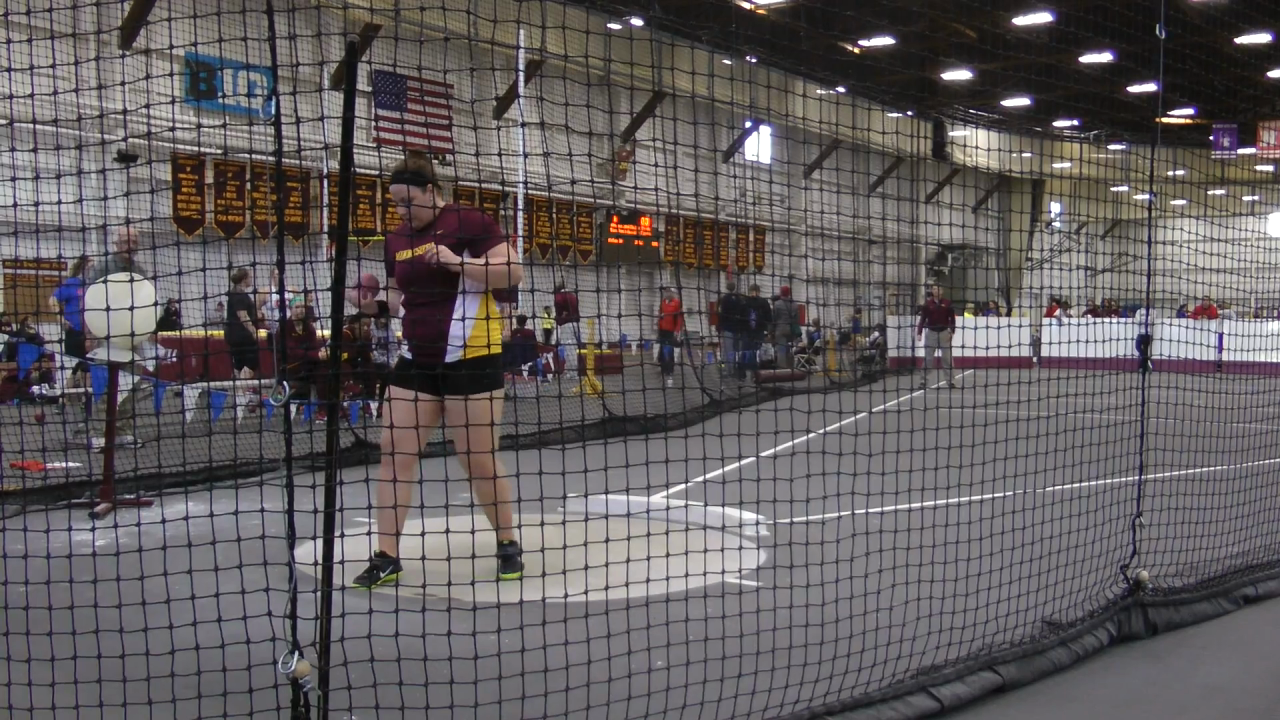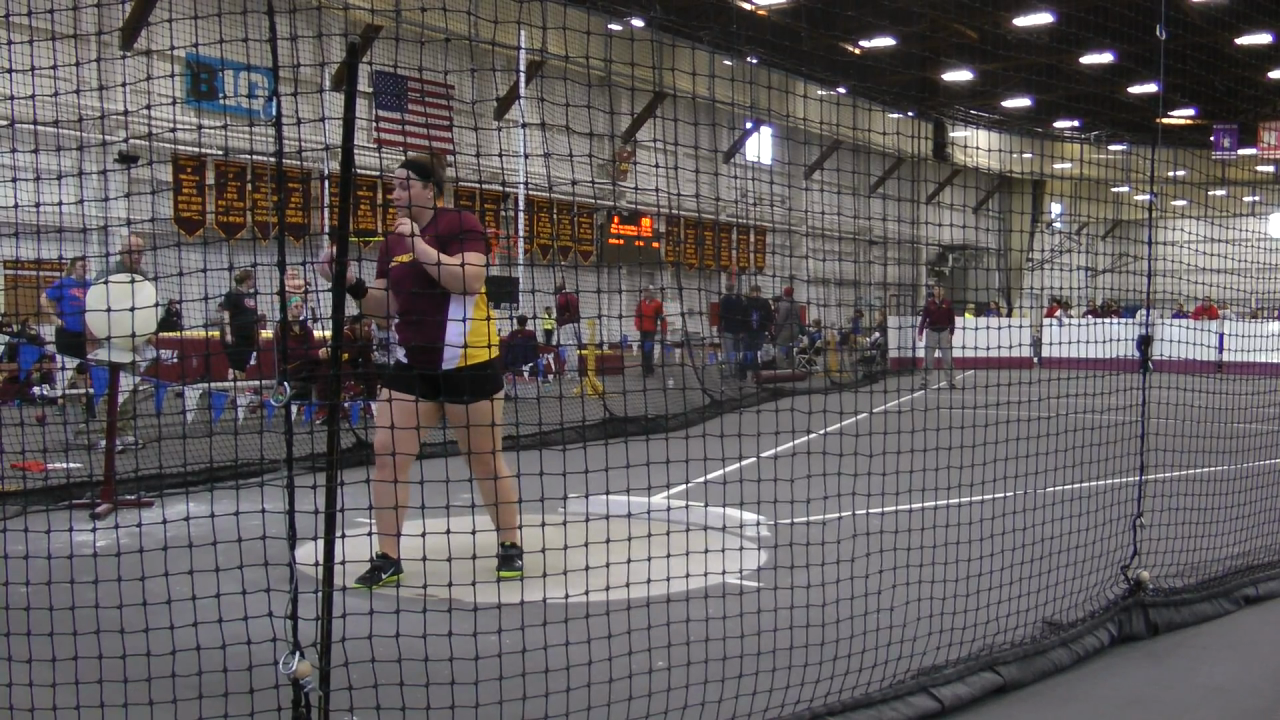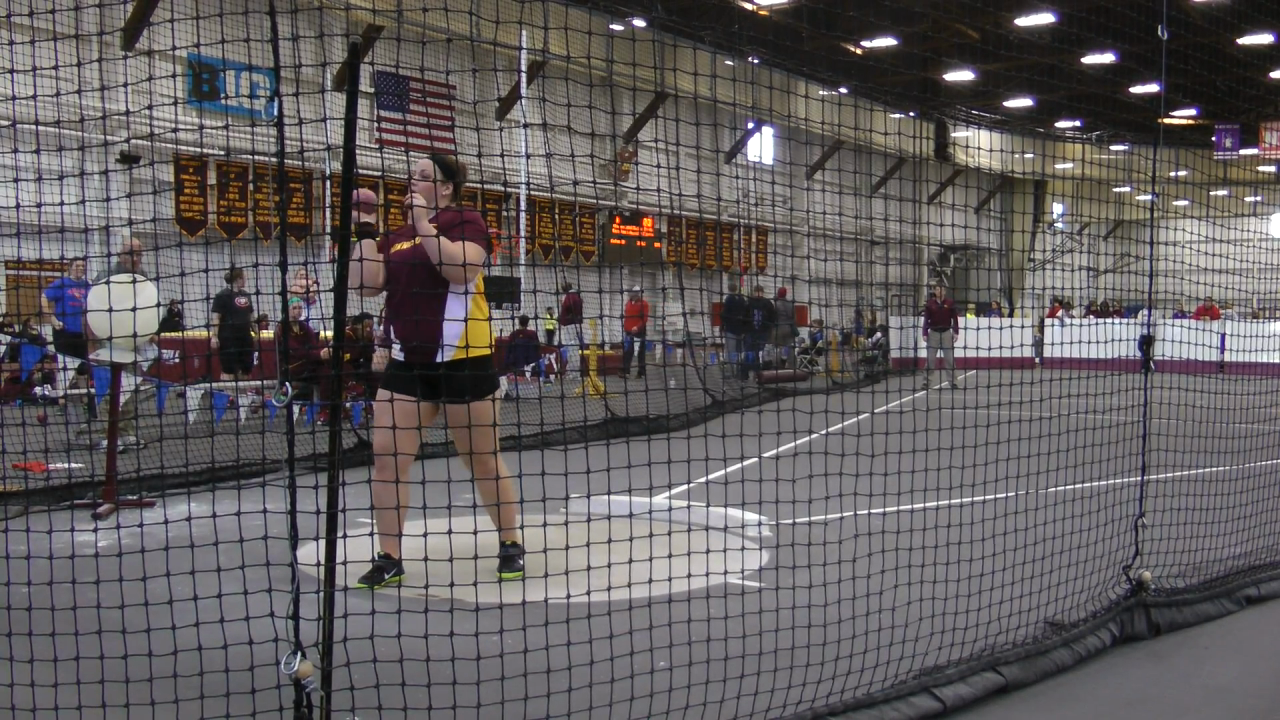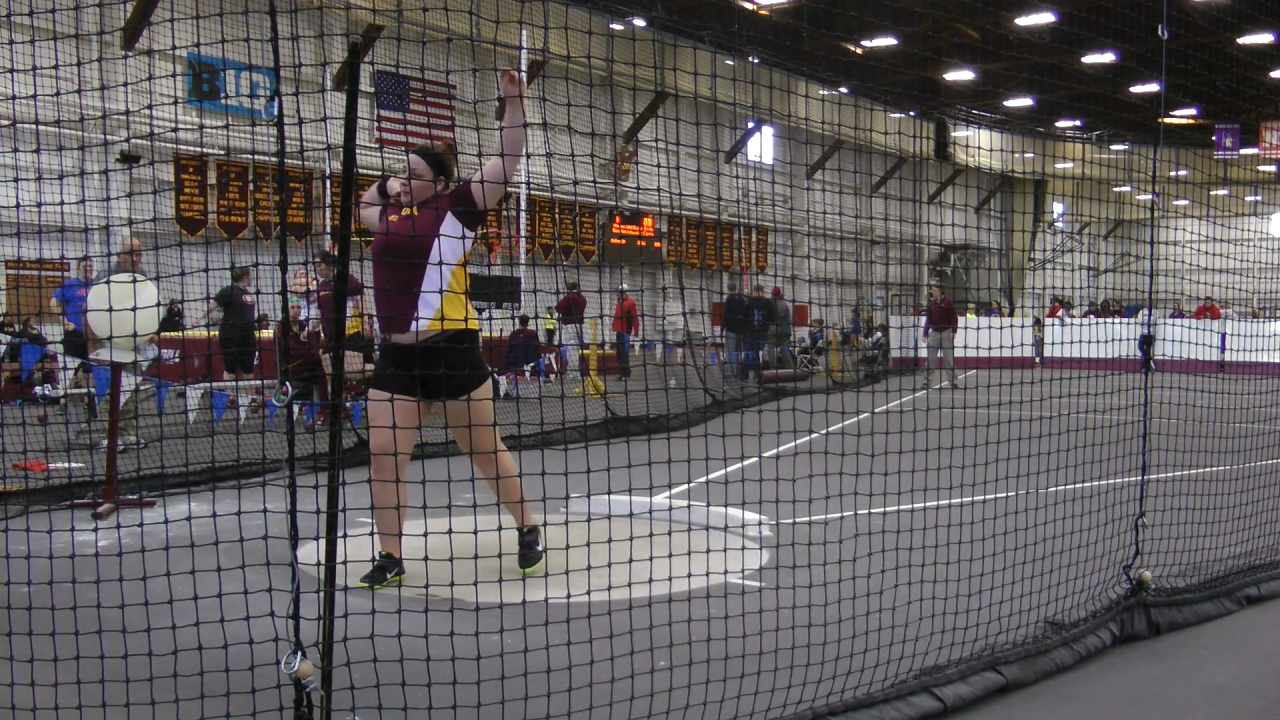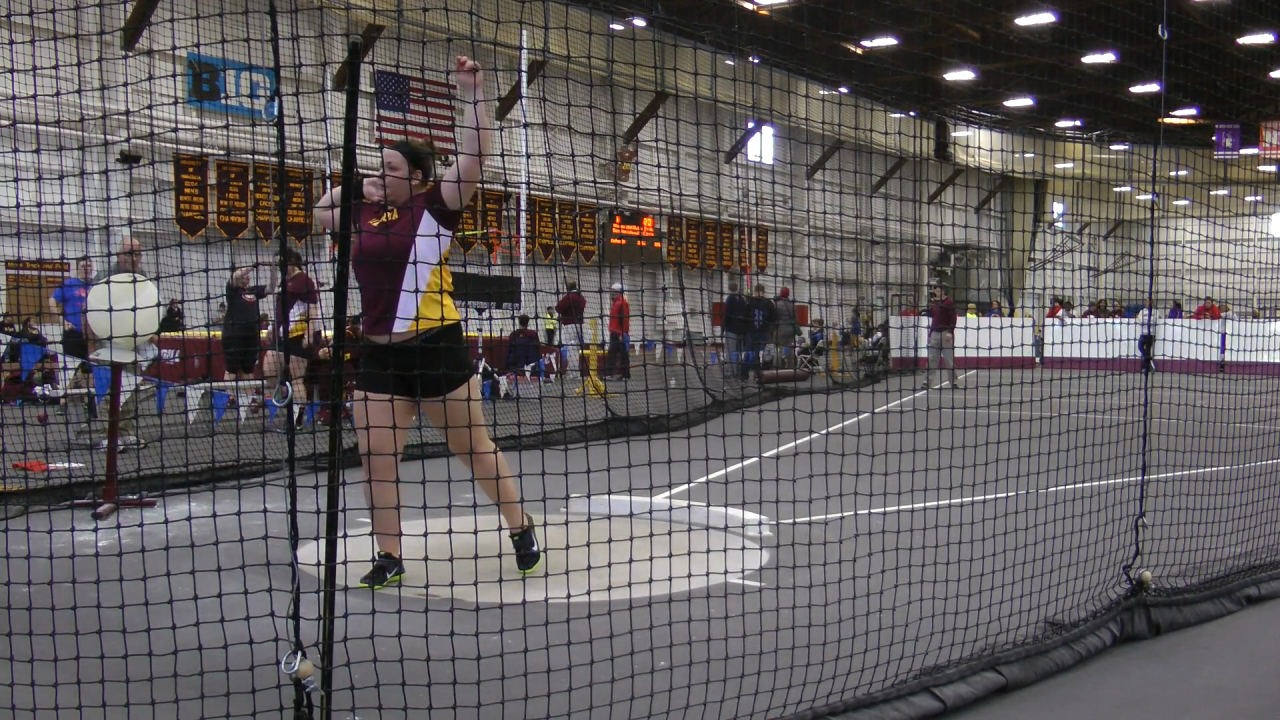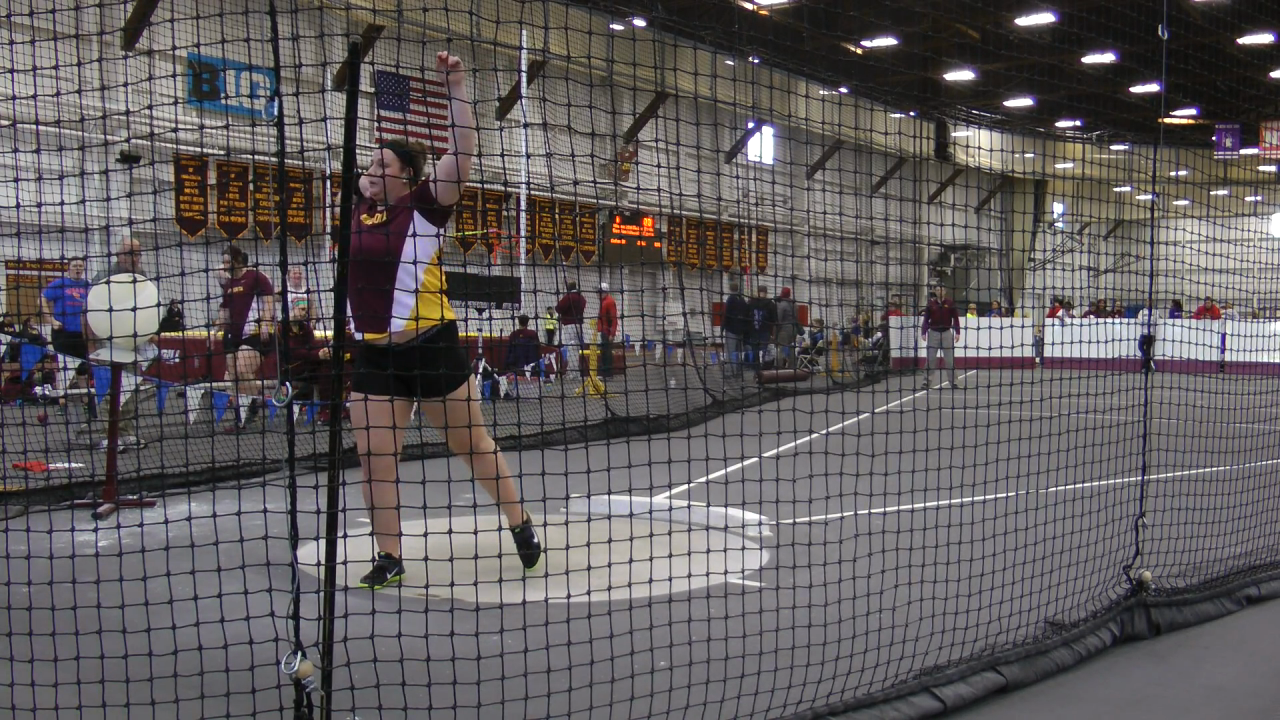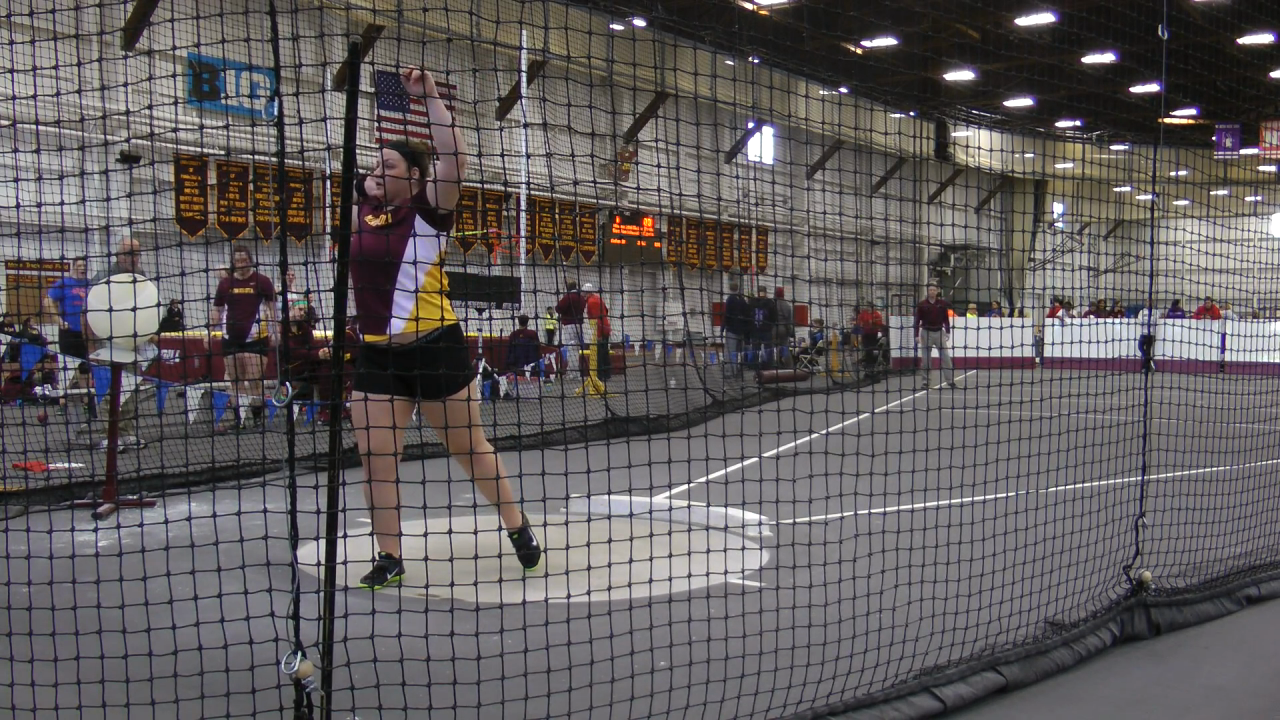
dt=0.7s
person 1, frame 1
left shoulder: (470, 222)
right shoulder: (397, 239)
left elbow: (512, 272)
left wrist: (453, 258)
left hip: (470, 359)
right hip: (417, 360)
left knee: (478, 458)
right knee: (394, 452)
left ankle: (509, 544)
right ankle: (387, 556)
person 1, frame 2
left shoulder: (461, 224)
right shoulder: (392, 242)
left elbow: (470, 280)
right elbow: (387, 306)
left wrist: (419, 246)
right wrist: (352, 286)
left hip: (467, 363)
right hip: (411, 364)
left knee: (486, 459)
right knee: (386, 453)
left ankle: (510, 545)
right ankle: (387, 558)
person 1, frame 3
left shoulder: (464, 220)
right shoulder: (395, 236)
left elbow: (462, 269)
right elbow: (364, 283)
left wrist: (423, 223)
right wrist: (364, 228)
left hip: (464, 360)
right hip: (408, 362)
left knee: (483, 458)
right knee: (386, 455)
left ankle: (511, 545)
right ankle: (389, 558)
person 1, frame 4
left shoulder: (458, 205)
right shoulder: (390, 210)
left elbow: (507, 164)
right elbow: (366, 203)
left wrist: (513, 103)
right wrist: (388, 188)
left hip: (451, 351)
right hip: (396, 357)
left knee: (486, 453)
right knee: (383, 456)
left ankle: (528, 531)
right ankle: (389, 557)
person 1, frame 5
left shoulder: (434, 204)
right shoulder: (367, 208)
left elbow: (474, 158)
right elbow: (323, 213)
left wrist: (472, 94)
right wrist: (351, 189)
left hip: (436, 346)
right hip: (379, 355)
left knee: (475, 448)
right knee: (376, 460)
left ankle: (521, 528)
right ankle: (389, 557)
person 1, frame 6
left shoulder: (427, 204)
right shoulder: (362, 208)
left elbow: (463, 151)
left wrist: (456, 88)
right wrist: (357, 187)
left hip: (432, 348)
right hip: (374, 356)
left knee: (473, 447)
right knee: (374, 460)
left ankle: (520, 525)
right ankle: (389, 557)
person 1, frame 7
left shoulder: (428, 207)
right shoulder: (367, 205)
left elbow: (454, 158)
right elbow: (352, 188)
left wrist: (430, 97)
right wrist: (364, 182)
left hip: (434, 347)
right hip: (376, 355)
left knee: (471, 449)
right knee: (375, 460)
left ankle: (518, 527)
right ankle: (389, 557)
